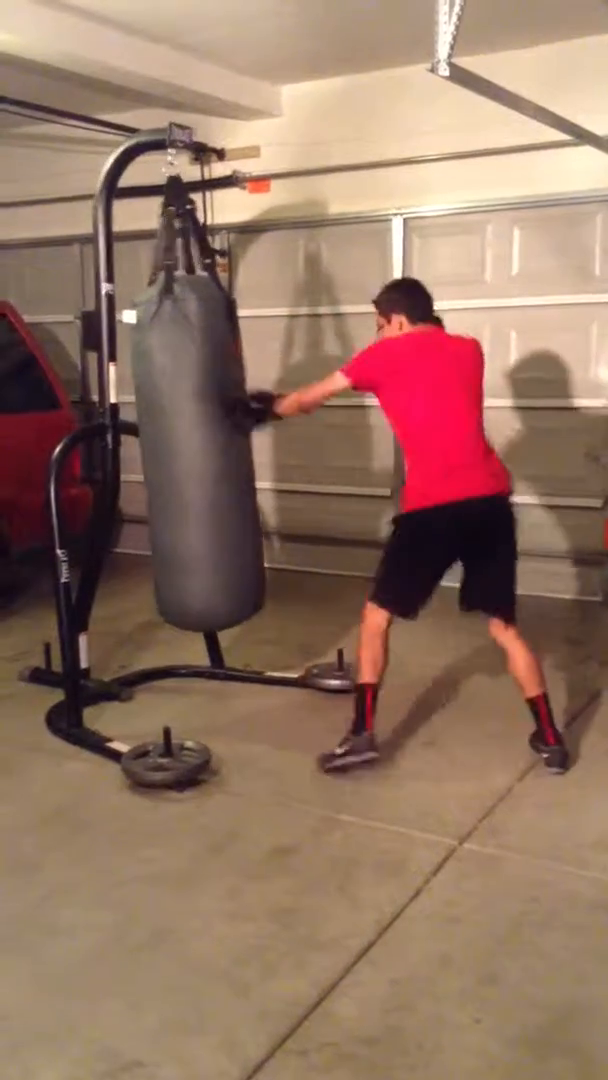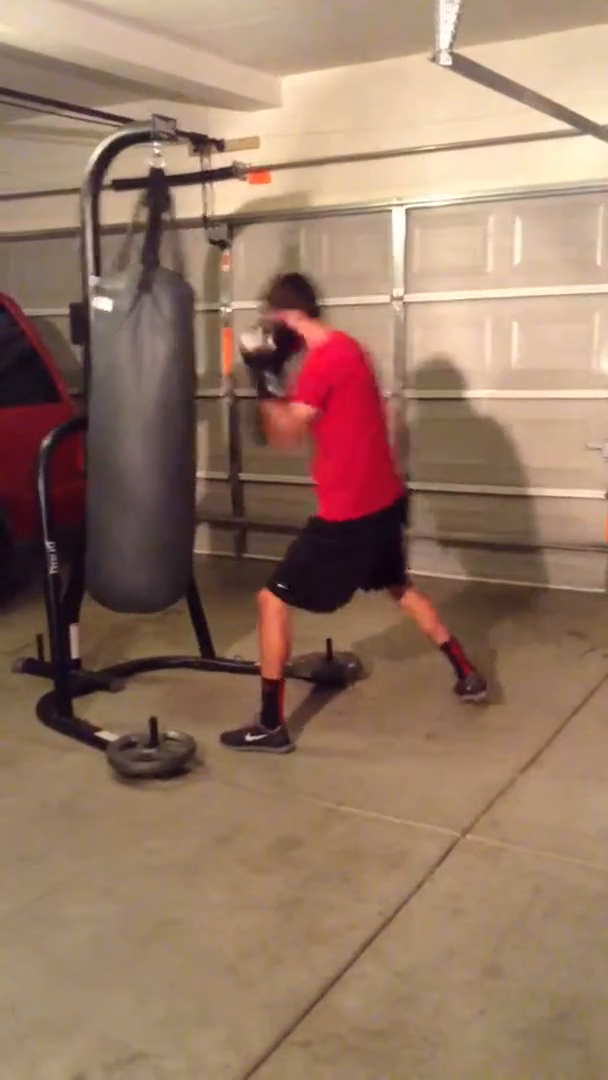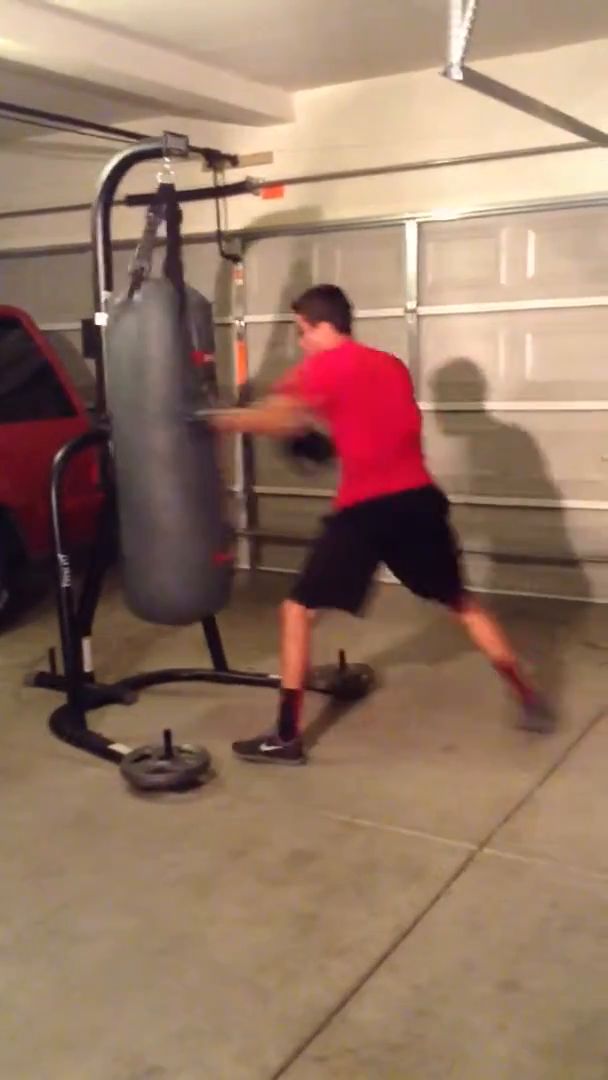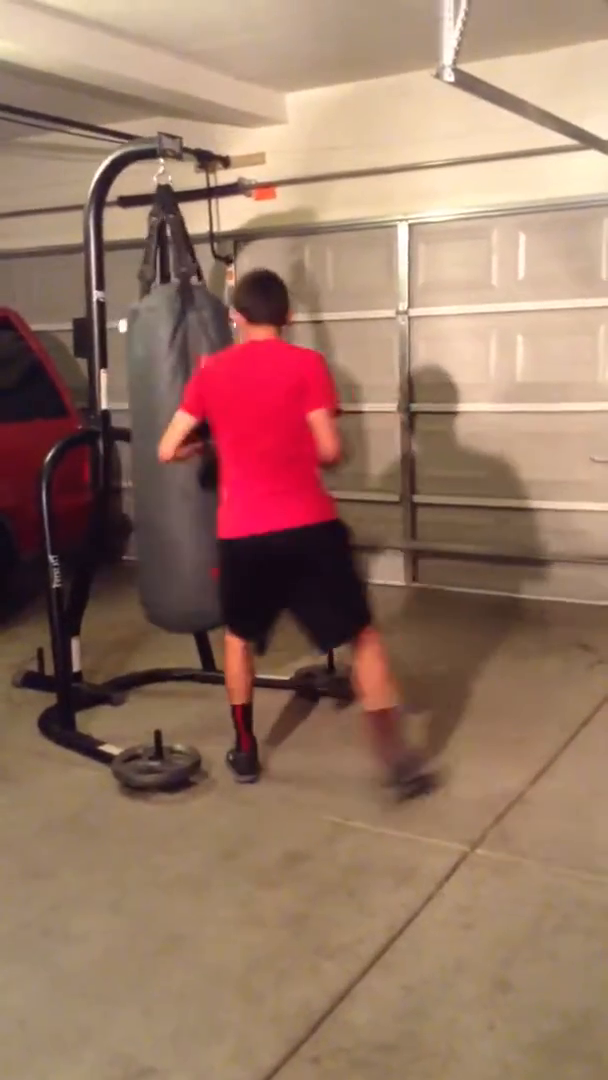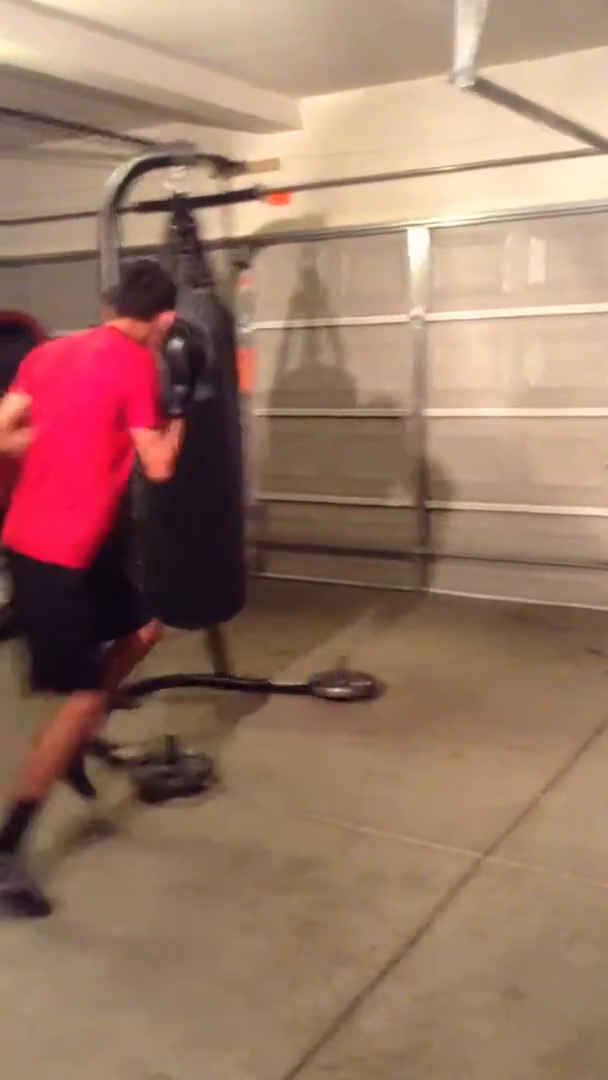
dt=1s
person 1, frame 1
left shoulder: (385, 353)
right shoulder: (470, 349)
left elbow: (311, 397)
left wrist: (267, 407)
left hip: (430, 507)
right hip: (489, 499)
left knee: (378, 615)
right knee: (503, 626)
left ankle: (362, 734)
right ankle: (550, 739)
person 1, frame 2
left shoulder: (324, 361)
right shoulder: (345, 349)
left elbow: (285, 434)
left wrist: (265, 376)
right wrist: (274, 391)
left hip: (350, 512)
right hip: (386, 498)
left knee: (273, 601)
right knee: (399, 586)
left ankle: (271, 725)
right ankle: (468, 675)
person 1, frame 3
left shoulder: (322, 365)
right shoulder: (393, 366)
left elbow: (270, 417)
left wrist: (216, 420)
left hip: (364, 508)
right hip: (418, 499)
left knee: (297, 611)
right knee: (461, 604)
left ankle: (286, 737)
right ankle: (529, 700)
person 1, frame 4
left shoulder: (211, 372)
right shoulder: (308, 365)
left elbow: (167, 451)
right elbow: (329, 451)
left hip: (242, 533)
right hip: (310, 526)
left knee: (237, 639)
right knee: (362, 638)
left ankle: (245, 750)
right ankle: (392, 754)
person 1, frame 5
right shoulder: (136, 364)
right elbow: (159, 467)
right wrist: (180, 401)
right hip: (57, 553)
left knee: (140, 628)
right knee: (79, 700)
left ankle: (67, 751)
